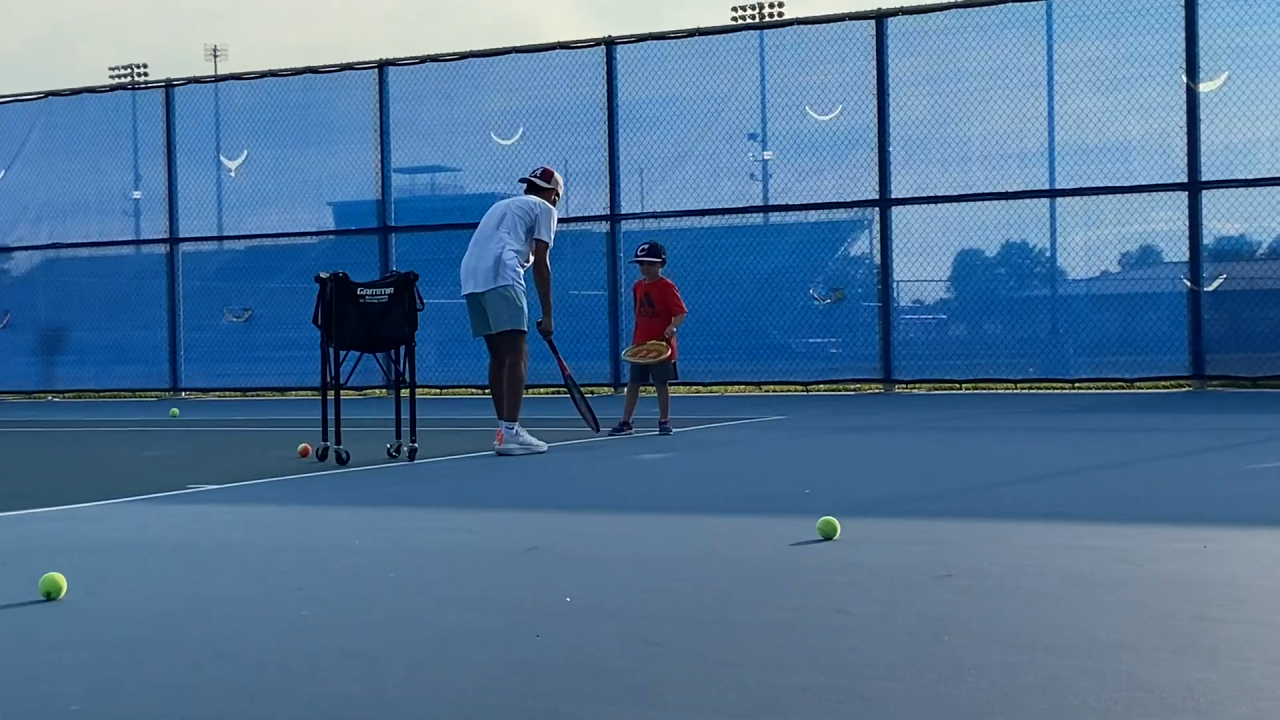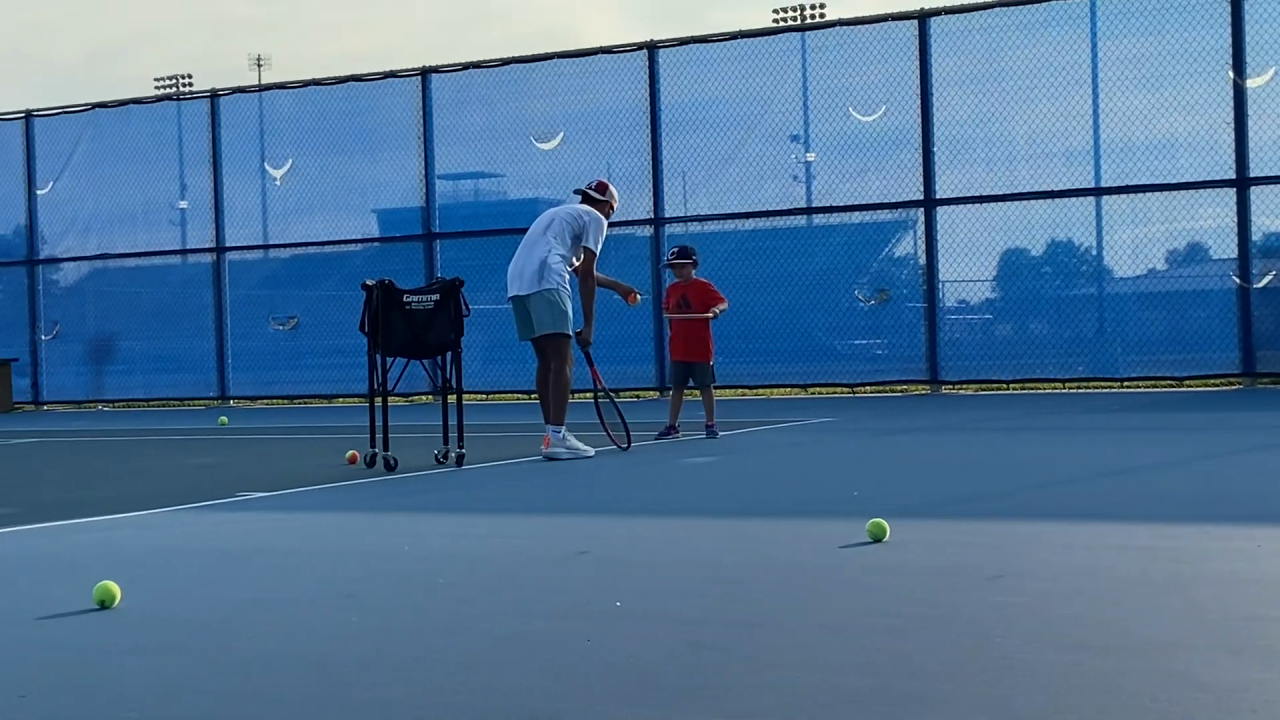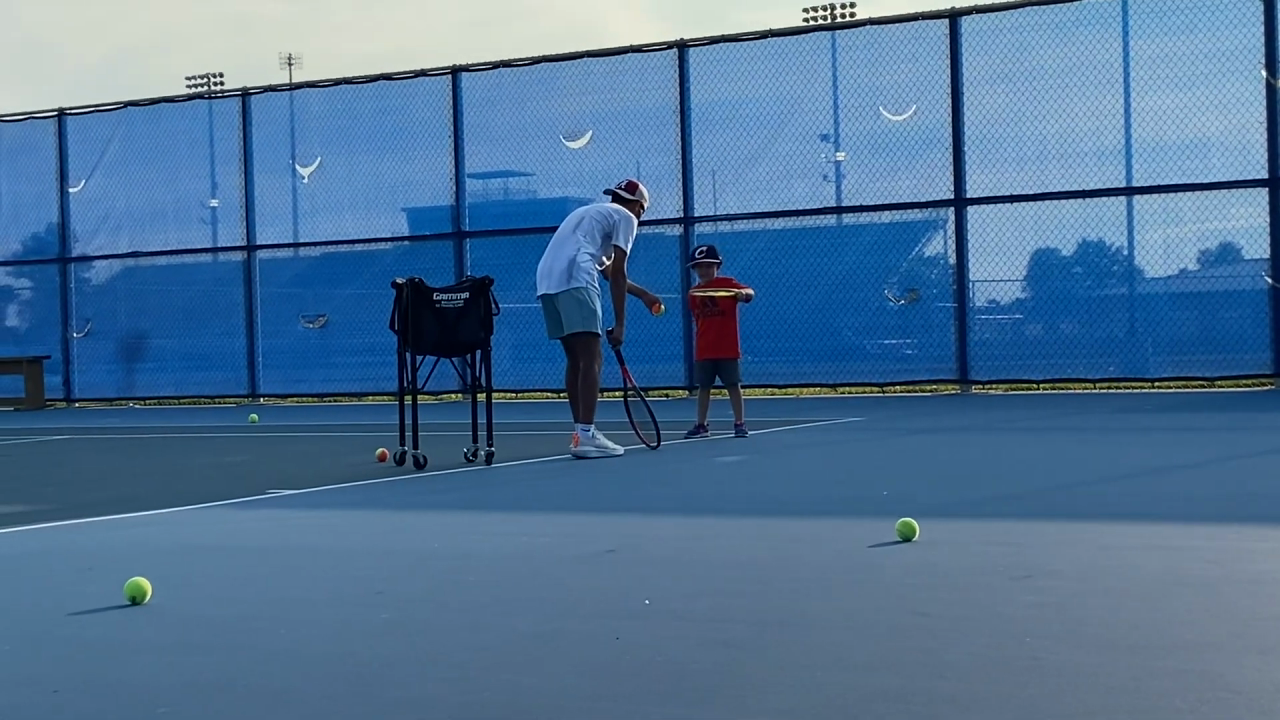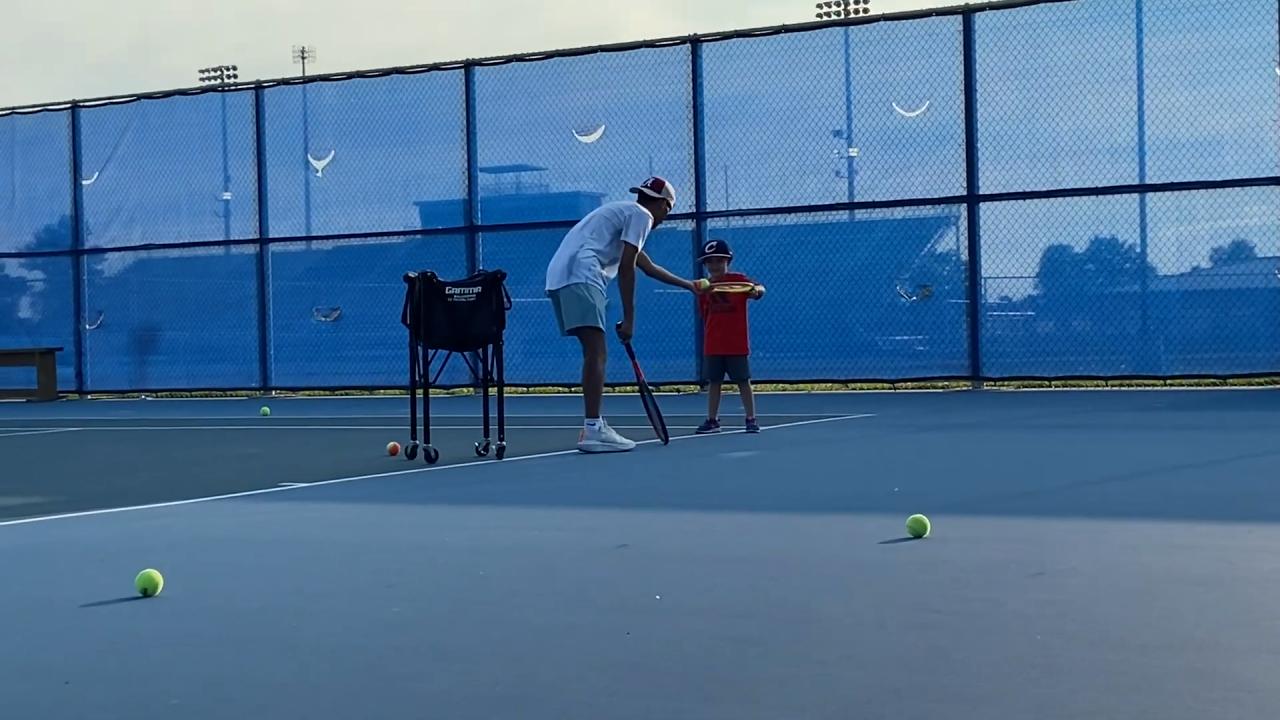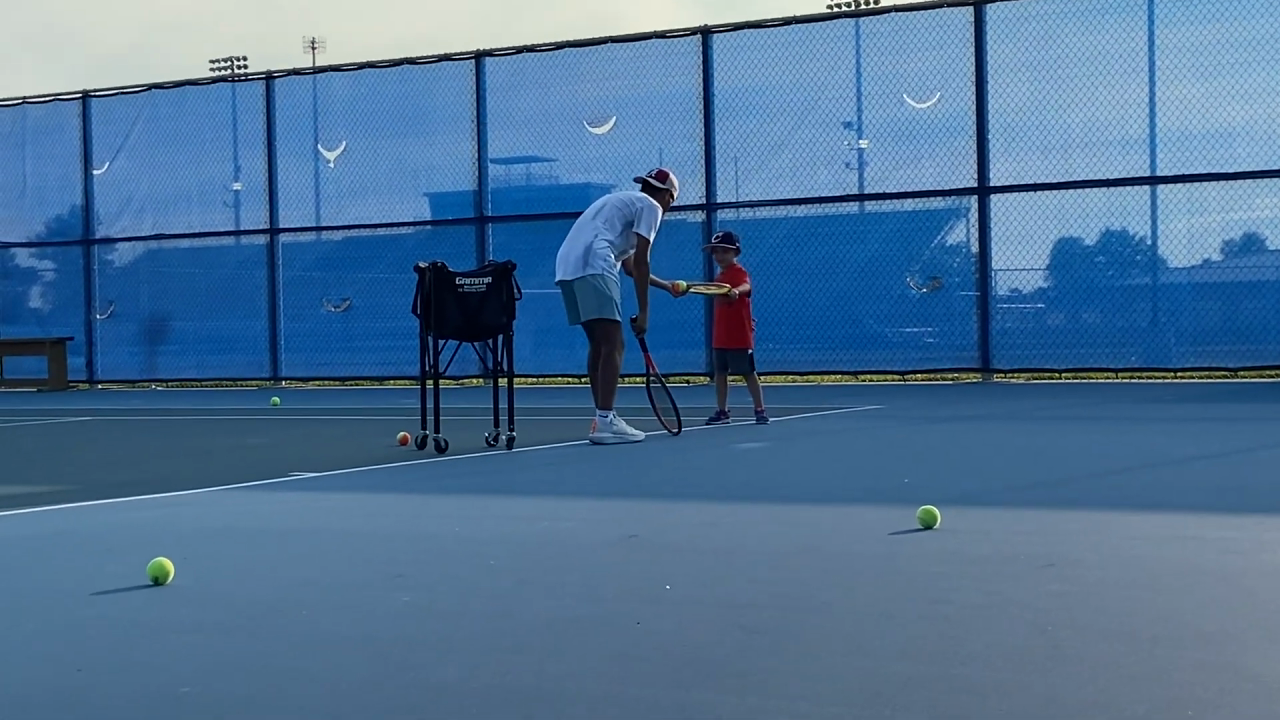
dt=1s
person 1, frame 1
left shoulder: (504, 205)
right shoulder: (544, 209)
right elbow: (540, 264)
right wrist: (547, 314)
left hip: (471, 278)
right hip: (500, 279)
left knee: (499, 356)
right knee: (516, 356)
left ankle: (505, 431)
right ankle: (510, 434)
person 1, frame 2
left shoulder: (560, 214)
right shoulder: (595, 218)
left elbow: (579, 269)
right elbow: (586, 275)
left wrist: (618, 287)
right wrist: (588, 325)
left hip: (518, 282)
right hip: (545, 283)
left knee: (547, 361)
right knee: (562, 361)
left ankle: (552, 435)
right ankle: (557, 438)
person 1, frame 3
left shoulder: (592, 213)
right shoulder: (625, 217)
left elbow: (608, 271)
right elbow: (617, 273)
left wrist: (644, 295)
right wrist: (620, 323)
left hip: (547, 281)
right hip: (574, 281)
left knee: (576, 359)
right knee: (591, 359)
left ankle: (581, 433)
right ankle: (586, 436)
person 1, frame 4
left shoulder: (623, 213)
right shoulder: (641, 215)
left elbow: (648, 266)
right elbow: (626, 269)
left wrist: (687, 285)
right wrist: (629, 318)
left hip: (560, 276)
right hip: (580, 277)
left knee: (594, 353)
right knee: (597, 353)
left ankle: (594, 427)
right ankle: (593, 430)
person 1, frame 5
left shoulder: (623, 202)
right shoulder: (650, 206)
left elbow: (629, 265)
right elbow: (640, 261)
left wrist: (666, 286)
right wrist: (643, 312)
left hip: (567, 267)
right hip: (592, 268)
left knee: (599, 345)
right knee: (613, 345)
left ankle: (603, 419)
right ankle: (605, 422)
person 2, frame 1
left shoulder: (667, 287)
right shoulder: (638, 286)
left elbow: (681, 313)
left wrist: (673, 326)
right hip: (640, 346)
left knee: (661, 384)
right knee: (633, 383)
left ankle: (664, 422)
right ankle: (626, 422)
person 2, frame 2
left shoulder: (704, 286)
right shoulder: (672, 289)
left elbow: (723, 302)
left wrist: (716, 309)
right wrist: (671, 322)
left hip: (700, 348)
right hip: (678, 349)
left knee: (705, 386)
right knee: (676, 387)
left ankle: (711, 424)
right ankle: (672, 426)
person 2, frame 3
left shoulder: (728, 283)
right shoulder: (694, 292)
left elbow: (750, 293)
right elbow: (696, 318)
left wrist: (743, 292)
right wrist: (701, 333)
left hip: (728, 348)
right hip: (704, 349)
left knee: (733, 385)
right knee: (703, 386)
left ankle: (740, 423)
right ankle: (701, 425)
person 2, frame 4
left shoulder: (738, 279)
left elbow: (759, 289)
right elbow: (706, 315)
left wrist: (756, 289)
left hip: (737, 344)
right hip: (713, 345)
left knee: (743, 381)
right knee: (713, 382)
left ankle: (751, 419)
right ankle: (712, 420)
person 2, frame 5
left shoulder: (739, 271)
right shoulder: (719, 277)
left elbow: (746, 286)
left wrist: (736, 290)
left hip: (739, 335)
right hip: (721, 336)
left knee: (748, 372)
right knee: (720, 373)
left ankle: (760, 410)
right ankle: (722, 412)
